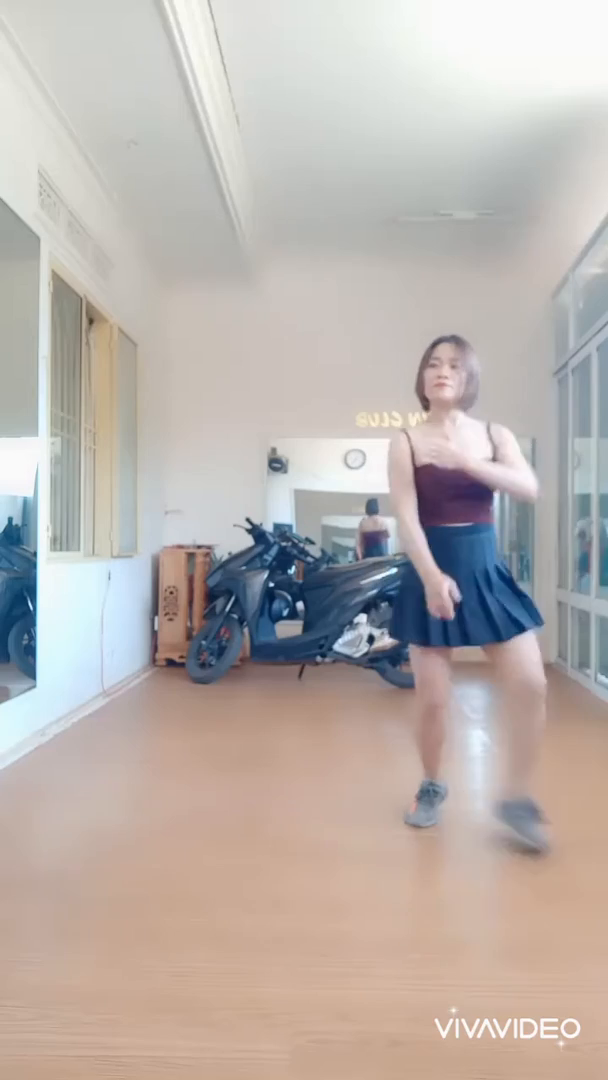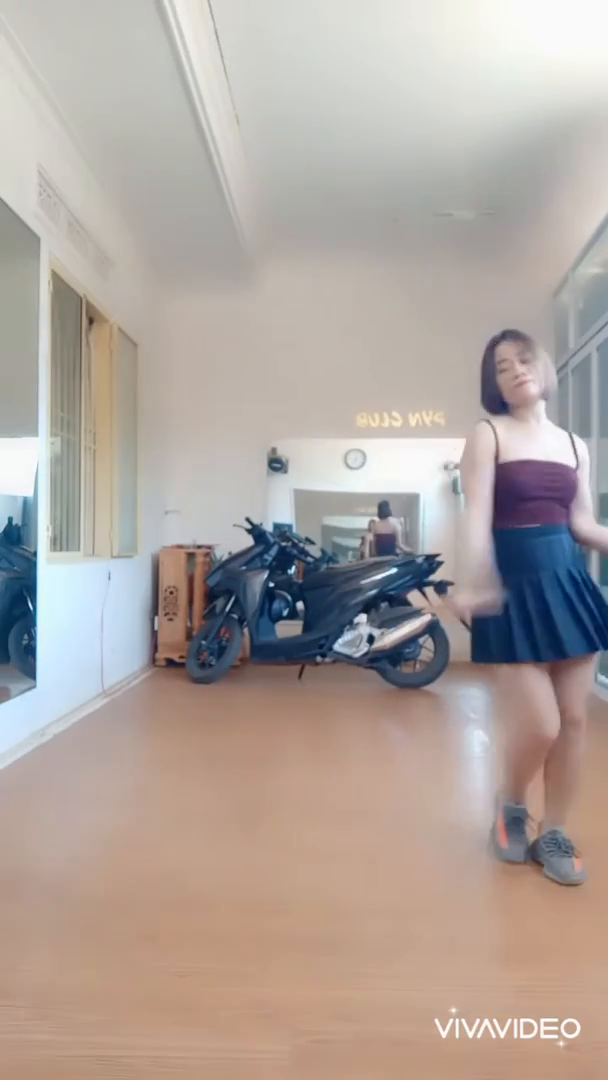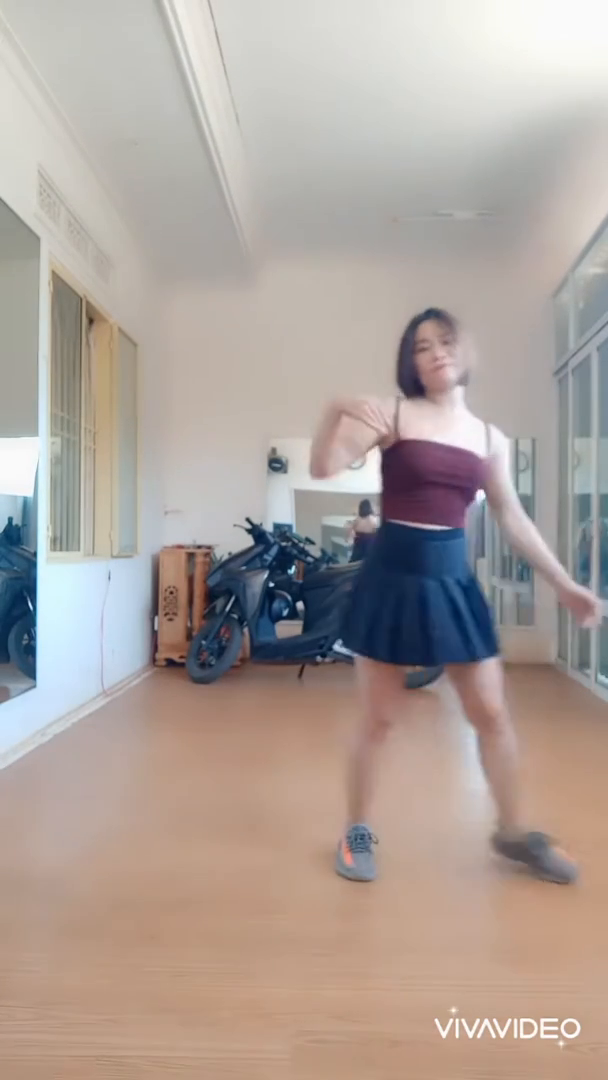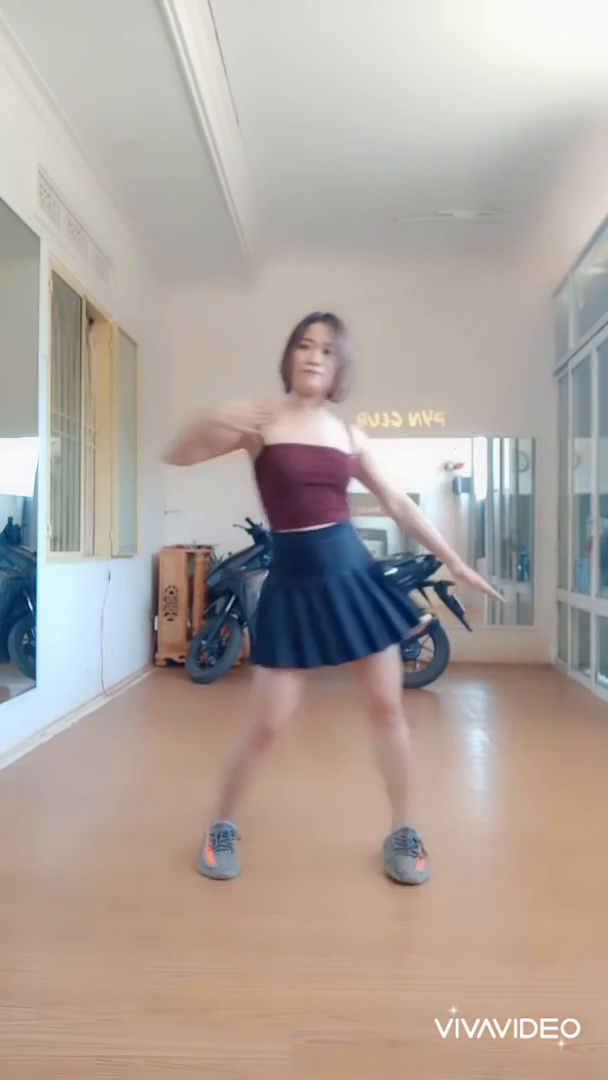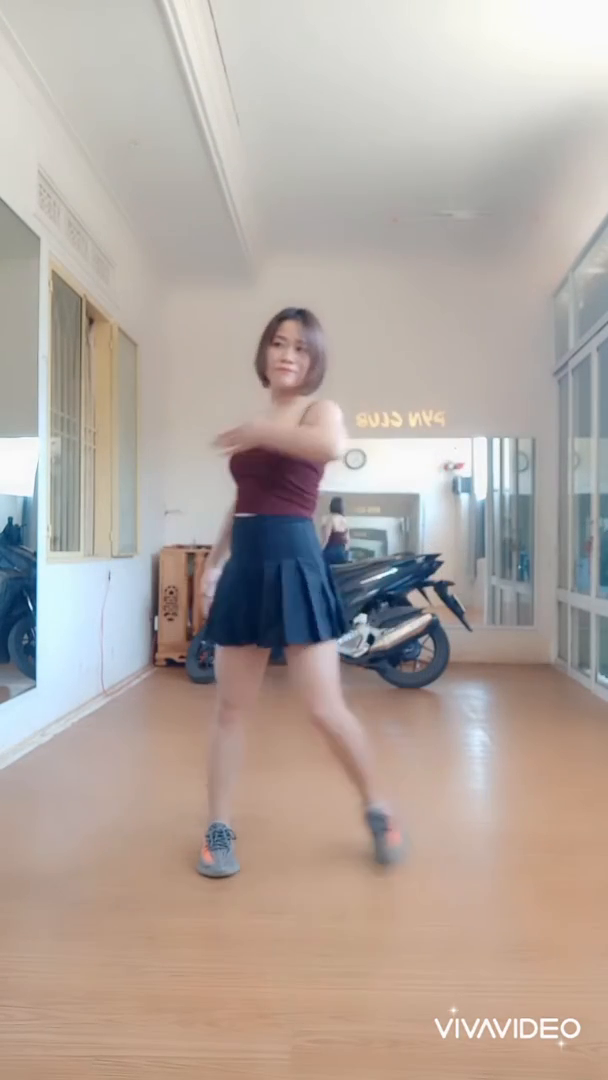
dt=0.7s
person 1, frame 1
left shoulder: (492, 436)
right shoulder: (407, 441)
left elbow: (530, 488)
right elbow: (407, 519)
left wrist: (473, 465)
right wrist: (432, 575)
left hip: (486, 571)
right hip: (430, 576)
left knee: (531, 685)
right knee: (434, 702)
left ankle: (517, 799)
right ankle: (432, 787)
person 1, frame 2
right shoulder: (488, 435)
right elbow: (476, 514)
right wrist: (473, 580)
right hip: (512, 587)
right knee: (539, 727)
left ankle: (553, 834)
right ankle: (511, 806)
person 1, frame 3
left shoulder: (489, 438)
right shoulder: (393, 413)
left elbow: (512, 517)
right elbow: (322, 468)
left wrist: (564, 582)
right wrist: (335, 411)
left hip: (450, 580)
right hip: (390, 578)
left knee: (491, 713)
right knee: (377, 719)
left ankle: (515, 832)
right ankle: (356, 832)
person 1, frame 4
left shoulder: (349, 435)
right shoulder: (258, 420)
left elbow: (397, 503)
right elbow: (178, 454)
left wrist: (454, 562)
right wrist: (214, 421)
left hip: (353, 575)
right hip: (293, 583)
left knee: (387, 708)
right knee: (267, 724)
left ankle: (402, 833)
right ankle: (221, 825)
person 1, frame 5
left shoulder: (317, 411)
right shoulder: (257, 422)
left elbow: (332, 446)
left wrist: (255, 433)
right wrist: (213, 563)
left hip: (295, 564)
right hip: (245, 570)
left knee: (324, 708)
right knee: (231, 707)
left ankle: (376, 809)
right ankle: (219, 828)
